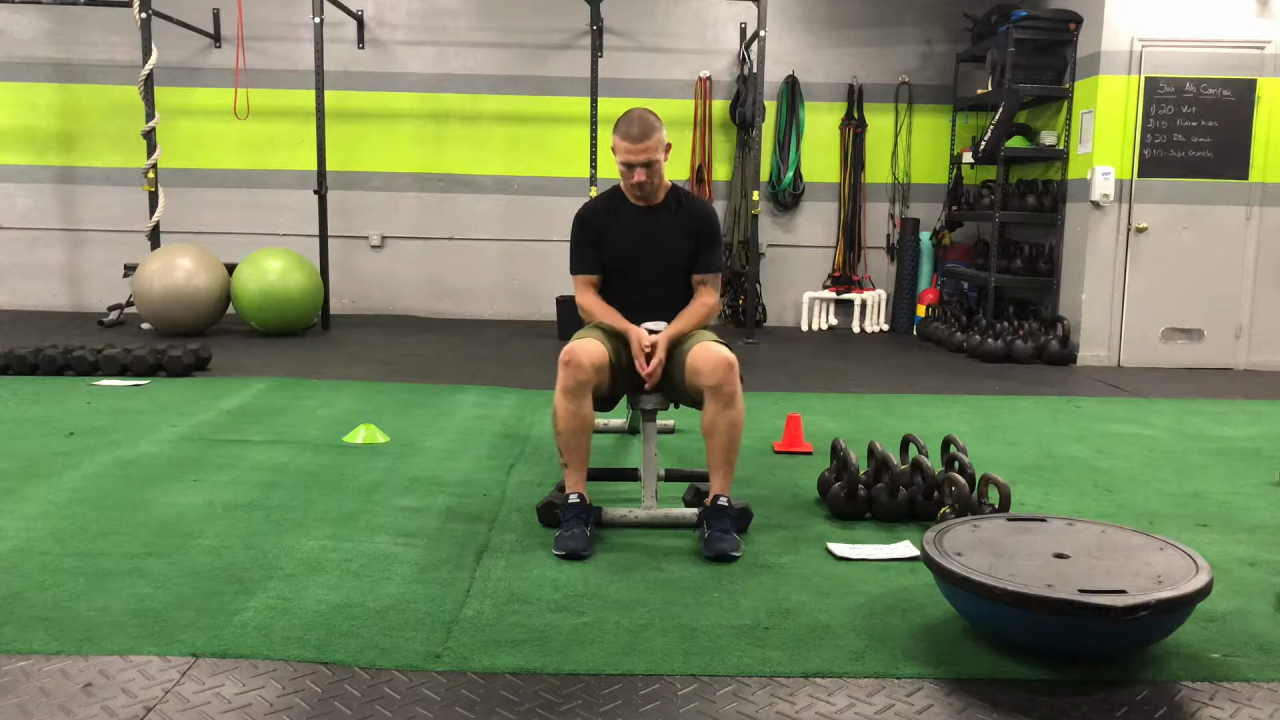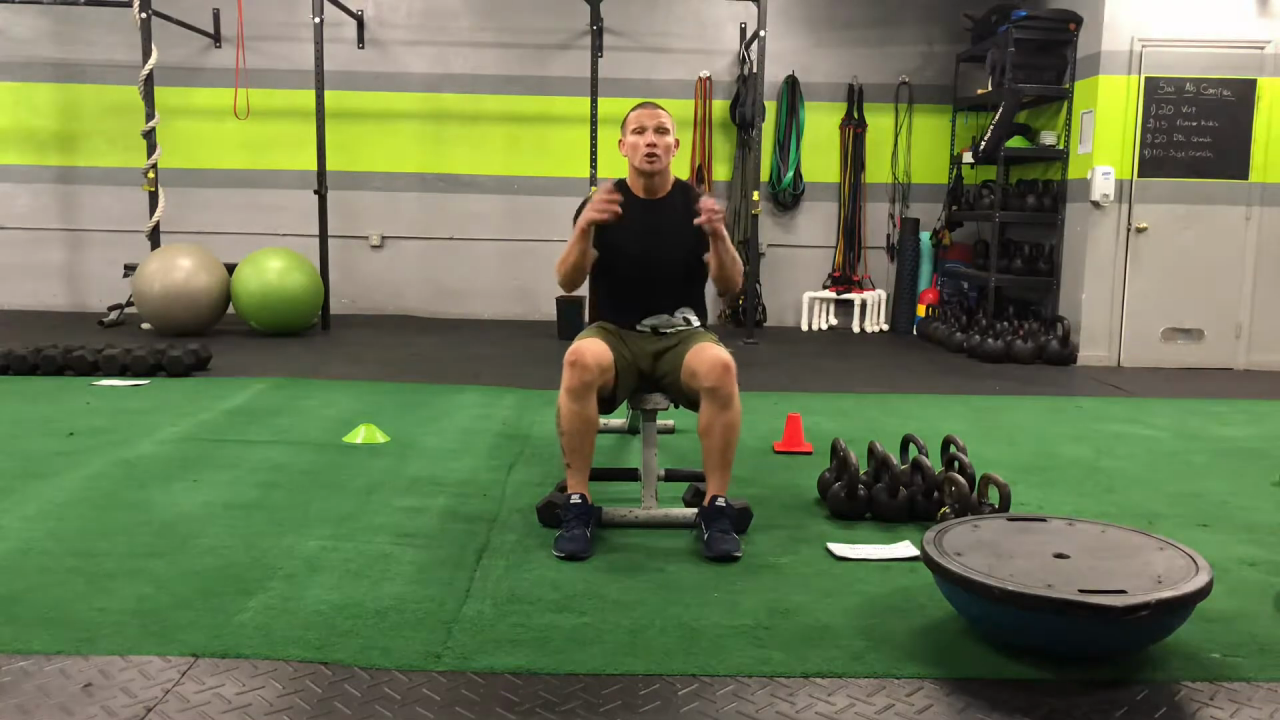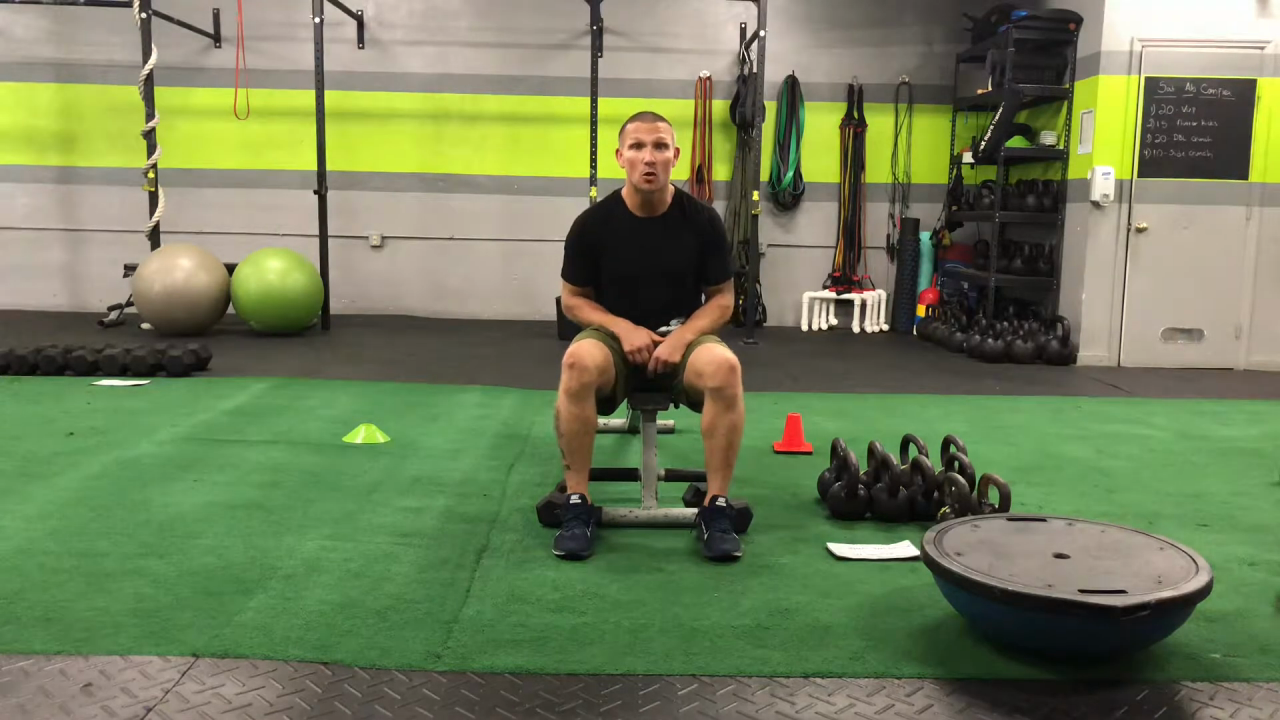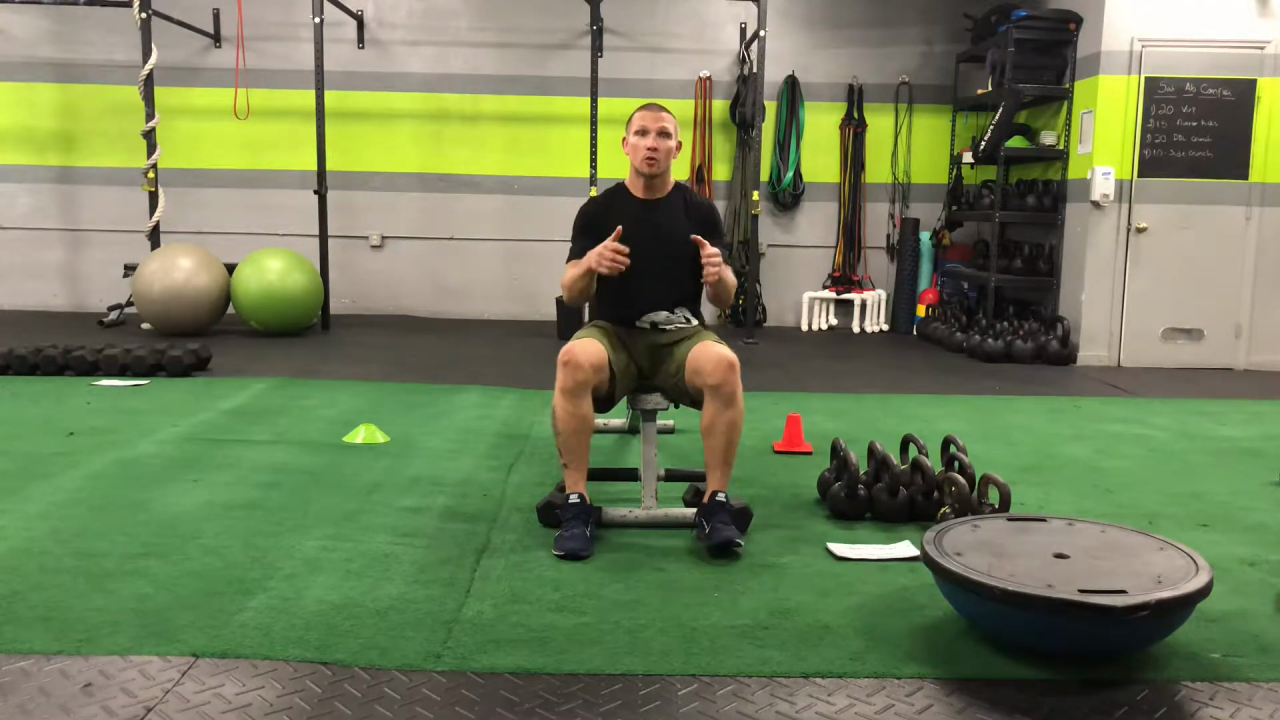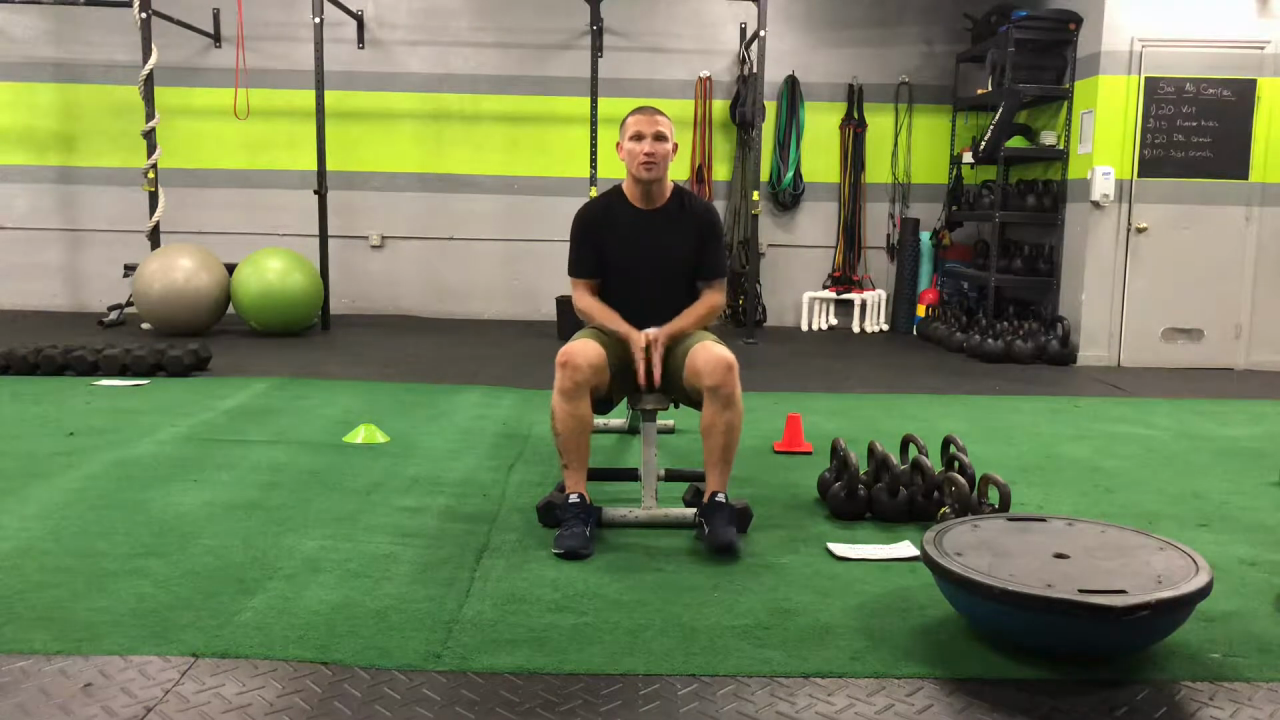
dt=1s
person 1, frame 1
left shoulder: (697, 213)
right shoulder: (594, 215)
left elbow: (707, 295)
right elbow: (586, 294)
left wrist: (667, 338)
right wrist: (630, 332)
left hip: (680, 335)
right hip: (616, 334)
left knee: (722, 366)
right knee: (574, 360)
left ankle: (718, 507)
right ankle: (575, 504)
person 1, frame 2
left shoulder: (697, 204)
right shoulder: (602, 203)
left elbow: (732, 287)
right elbow: (568, 281)
left wrist: (717, 233)
right wrist: (587, 225)
left hip: (681, 334)
right hip: (615, 333)
left knee: (720, 368)
right knee: (580, 361)
left ankle: (716, 507)
right ankle: (577, 505)
person 1, frame 3
left shoulder: (703, 221)
right shoulder: (592, 223)
left elbow: (722, 299)
right elbow: (573, 299)
left wrist: (682, 336)
right wrist: (623, 328)
left hip: (682, 337)
right hip: (615, 335)
left knee: (725, 367)
right knee: (578, 363)
left ankle: (715, 508)
right ankle: (577, 505)
person 1, frame 4
left shoulder: (699, 211)
right shoulder: (599, 209)
left elbow: (725, 298)
right elbow: (570, 293)
left wrist: (716, 272)
right wrist: (591, 262)
left hip: (681, 335)
right hip: (613, 332)
left knee: (724, 365)
right knee: (573, 361)
left ankle: (715, 504)
right ankle: (576, 503)
person 1, frame 5
left shoulder: (701, 215)
right shoulder: (594, 215)
left elbow: (714, 297)
right elbow: (582, 295)
left wrist: (663, 335)
right wrist: (631, 336)
left hip: (680, 336)
right hip: (614, 336)
left knee: (722, 366)
right knee: (571, 362)
left ankle: (715, 504)
right ankle: (577, 504)
